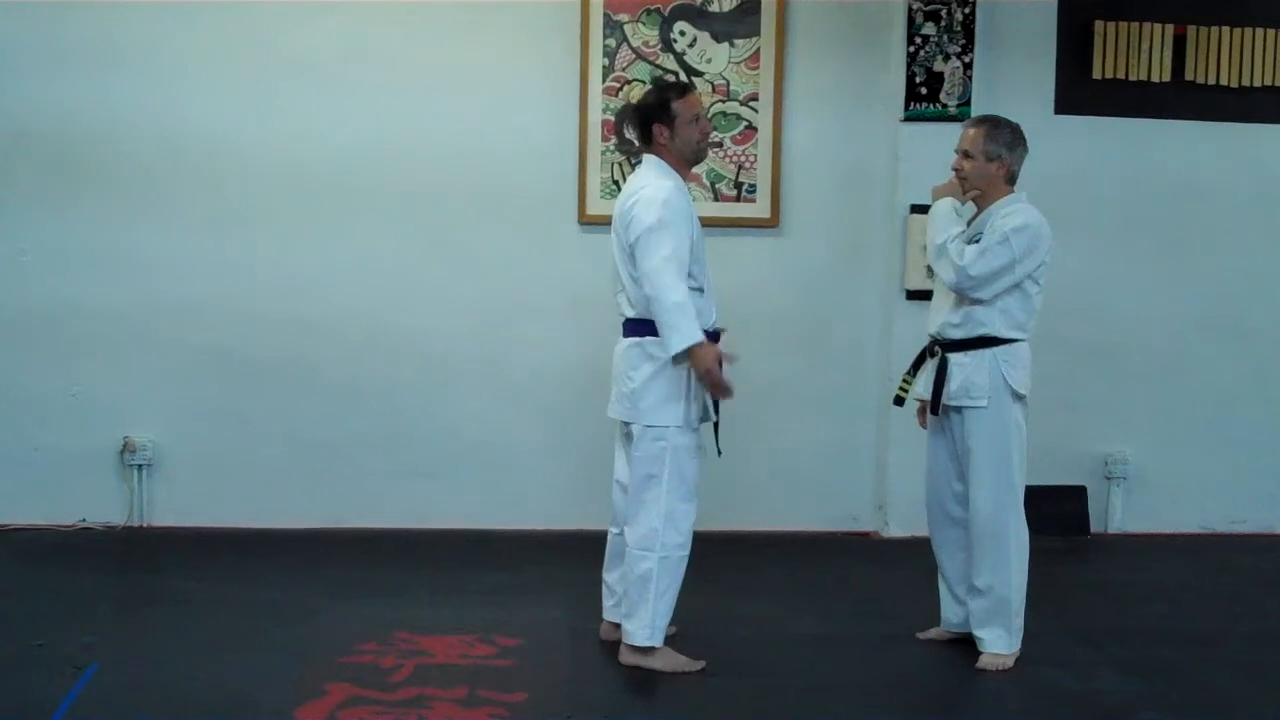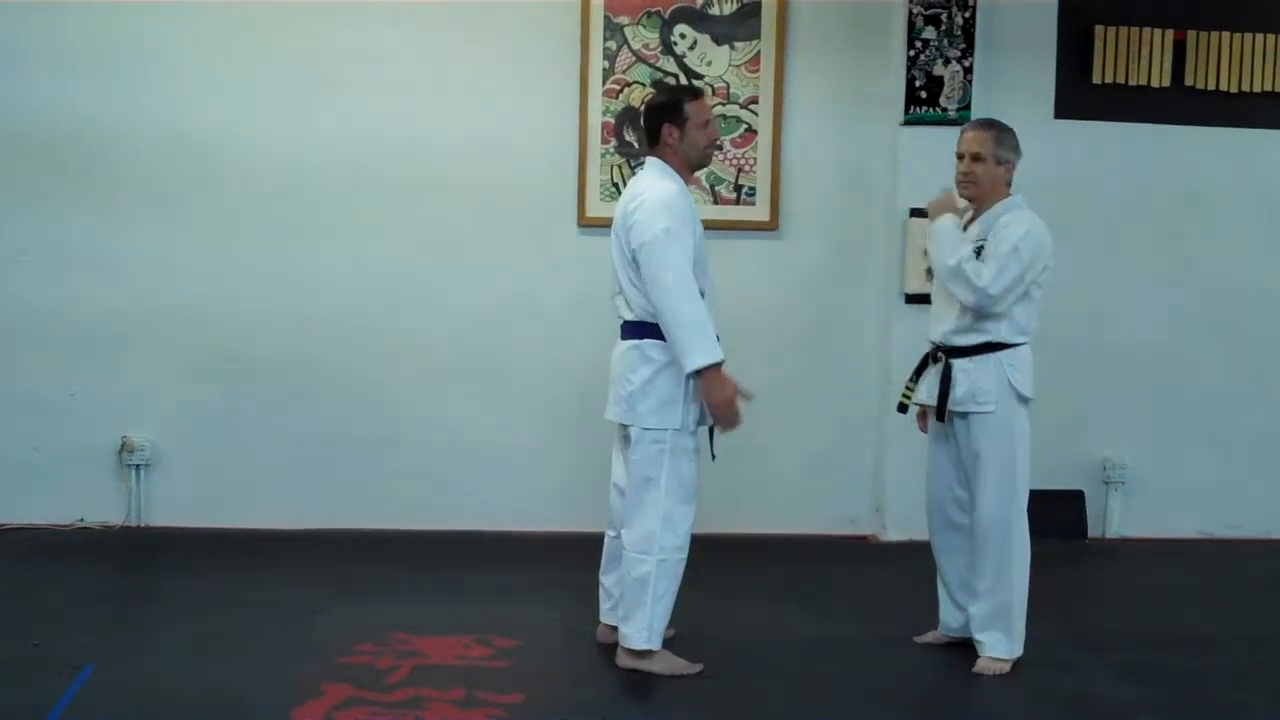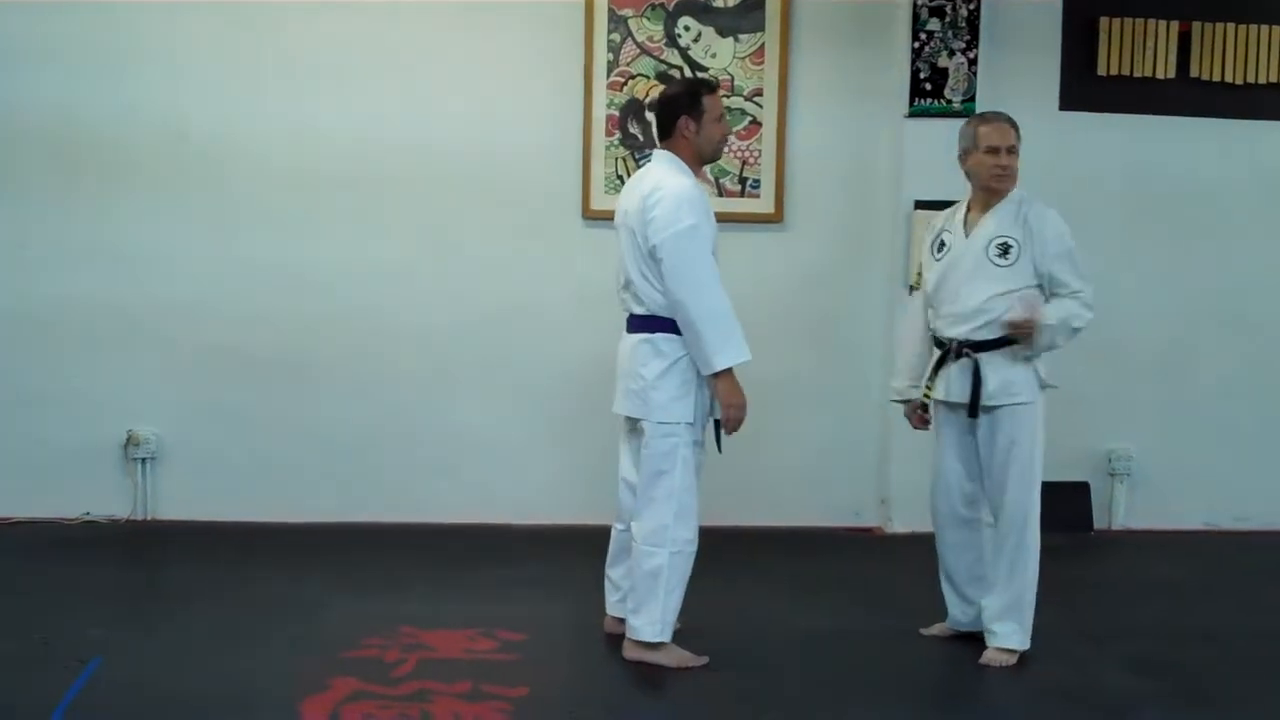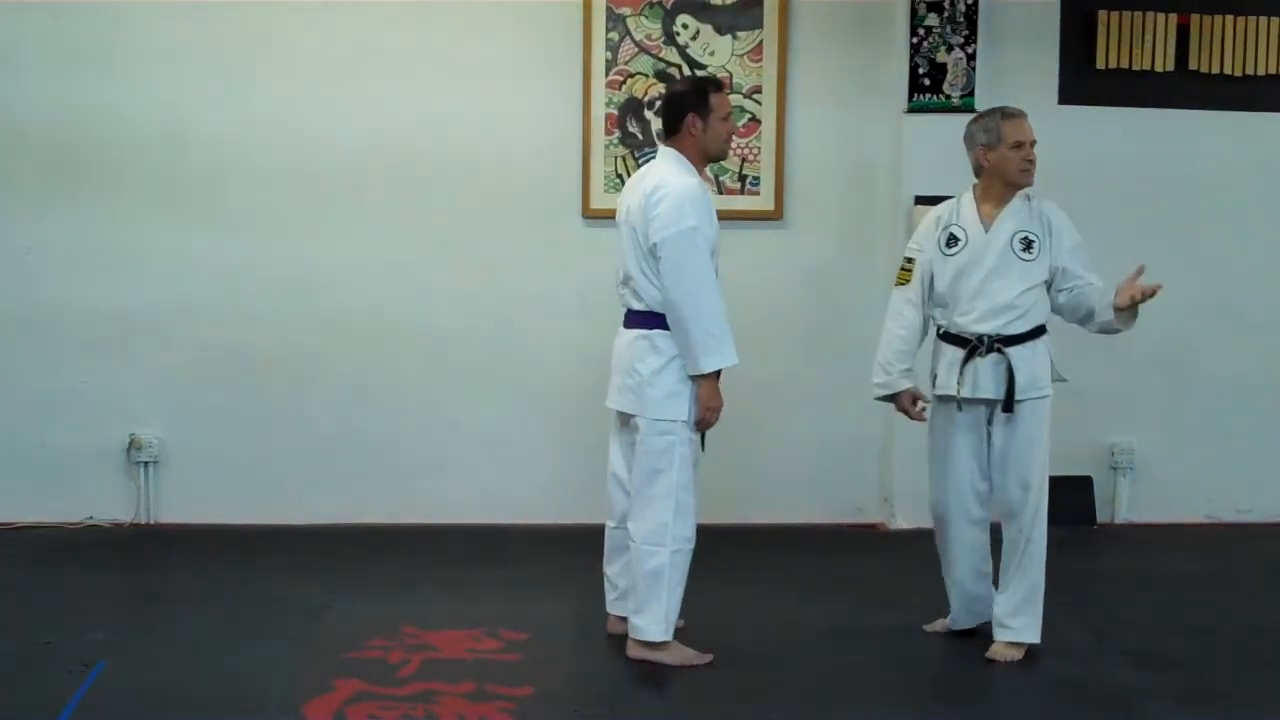
dt=0.4s
person 1, frame 1
left shoulder: (652, 188)
right shoulder: (660, 196)
right elbow: (664, 281)
right wrist: (697, 346)
left hip: (651, 359)
right hip: (662, 364)
left knee: (636, 500)
right knee: (663, 510)
left ankle: (620, 615)
right ankle: (642, 639)
person 1, frame 2
left shoulder: (650, 190)
right shoulder: (665, 199)
right elbow: (674, 293)
right wrist: (710, 369)
left hip: (647, 361)
right hip: (661, 368)
left knee: (634, 502)
right knee: (661, 513)
left ankle: (617, 618)
right ankle: (639, 642)
person 1, frame 3
left shoulder: (644, 183)
right shoulder: (680, 194)
right elbow: (696, 292)
right wrist: (725, 375)
left hip: (646, 350)
right hip: (671, 360)
left knee: (640, 496)
right knee: (668, 507)
left ankle: (623, 609)
right ankle: (647, 635)
person 1, frame 4
left shoulder: (646, 180)
right shoulder: (683, 192)
right elbow: (691, 293)
right wrist: (707, 376)
left hip: (641, 348)
right hip: (667, 359)
left knee: (633, 495)
right knee: (665, 505)
left ankle: (625, 608)
right ankle: (650, 634)
person 2, frame 1
left shoulder: (1022, 223)
right shoulder: (977, 220)
left elbow: (963, 274)
left wrist: (946, 208)
right wrist: (932, 382)
left hip: (989, 378)
right hip: (951, 375)
left knee: (993, 509)
right knee: (946, 505)
left ankle: (1000, 632)
right ankle: (961, 616)
person 2, frame 2
left shoulder: (1022, 227)
right shoulder: (966, 226)
left elbow: (980, 295)
left wrist: (946, 225)
right wrist: (929, 387)
left hip: (993, 385)
right hip: (950, 382)
left knee: (996, 515)
right knee: (948, 510)
left ankle: (999, 638)
right ankle: (960, 619)
person 2, frame 3
left shoulder: (1040, 223)
right shoulder: (945, 226)
left elbow: (1071, 297)
right elbow: (922, 312)
left wrist: (1042, 324)
right wrist: (911, 385)
left hip: (1009, 381)
right hip: (950, 380)
left knee: (1012, 508)
right knee: (951, 505)
left ankle: (1007, 630)
right ankle: (966, 611)
person 2, frame 4
left shoulder: (1048, 220)
right shoulder: (940, 221)
left elbow: (1075, 293)
right elbow: (909, 304)
left wrist: (1117, 303)
right wrist: (896, 378)
left hip: (1022, 374)
right hip: (956, 373)
left knee: (1022, 503)
right knee: (956, 499)
left ankle: (1016, 625)
right ankle: (971, 607)
